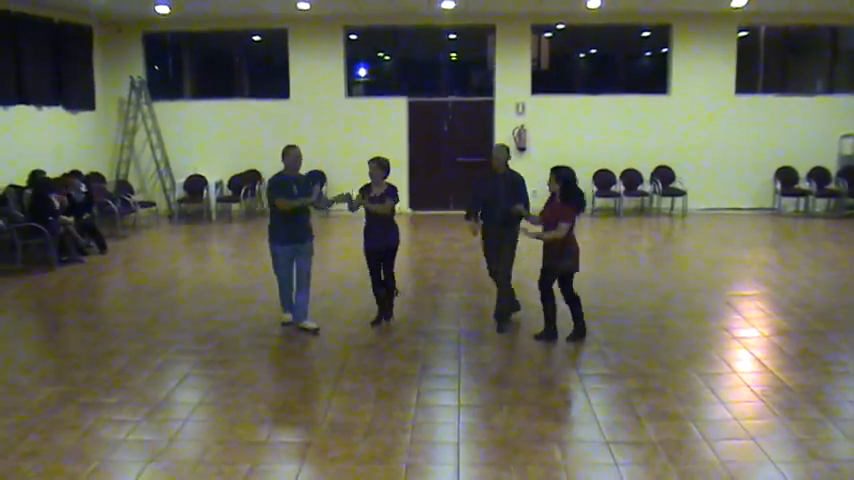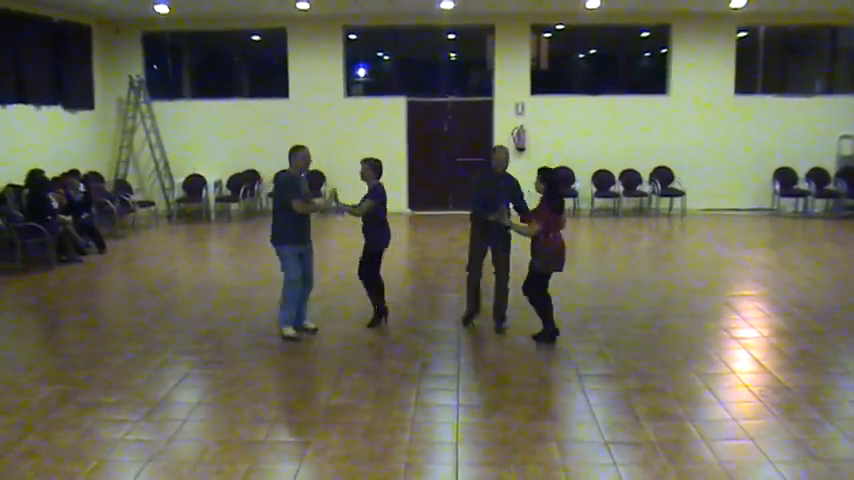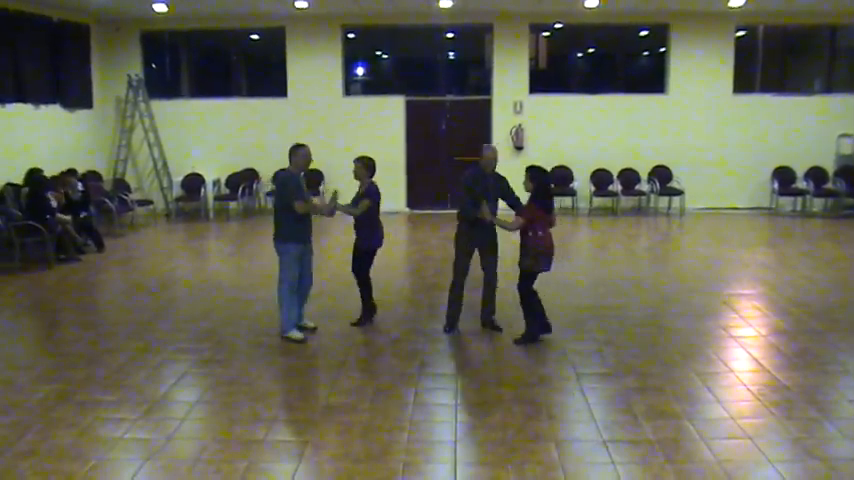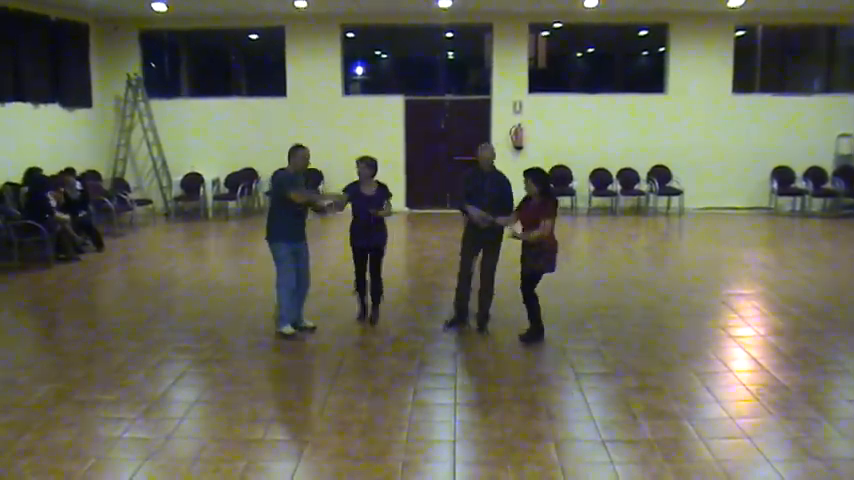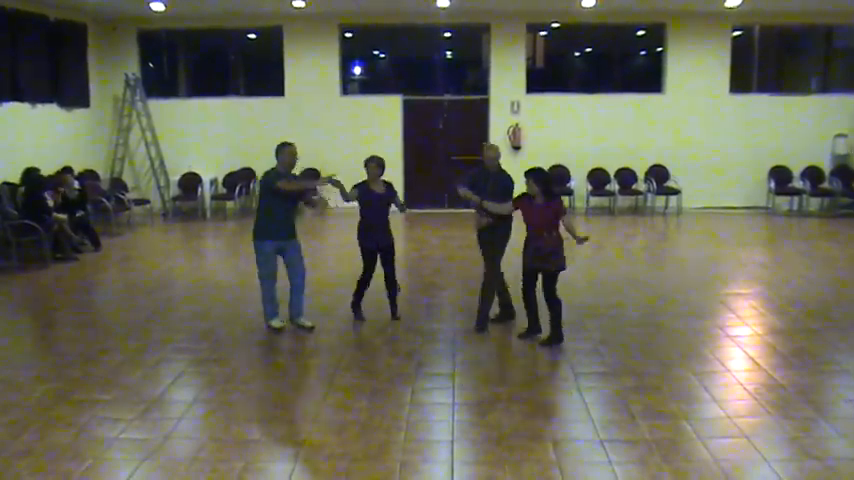
dt=0.3s
person 1, frame 1
left shoulder: (304, 181)
right shoulder: (275, 182)
left elbow: (316, 203)
right elbow: (283, 205)
right wrist: (308, 200)
left hip: (303, 237)
right hip: (281, 239)
left knee: (304, 278)
right knee: (284, 278)
left ankle: (301, 318)
right ankle: (287, 311)
person 1, frame 2
left shoulder: (299, 181)
right shoulder: (285, 181)
left elbow: (308, 205)
right elbow: (300, 208)
left wrist: (325, 204)
right wrist: (322, 207)
left hip: (303, 240)
right hip: (286, 241)
left knee: (306, 281)
right knee: (293, 280)
left ankle: (299, 319)
right ankle: (286, 324)
person 1, frame 3
left shoulder: (297, 179)
right shoulder: (287, 180)
left elbow: (306, 204)
right elbow: (301, 208)
left wrist: (326, 207)
right wrist: (323, 209)
left hip: (302, 239)
right hip: (288, 241)
left knee: (305, 281)
right knee: (289, 283)
left ankle: (298, 318)
right ankle: (288, 328)
person 1, frame 4
left shoulder: (300, 180)
right shoulder: (280, 178)
left elbow: (312, 203)
right elbow: (299, 198)
left wrist: (327, 205)
right wrist: (326, 197)
left hip: (298, 238)
right hip: (280, 239)
left knee: (302, 279)
right knee: (287, 279)
left ankle: (297, 318)
right ankle: (283, 323)
person 1, frame 5
left shoulder: (294, 179)
right shoulder: (270, 177)
left elbow: (305, 198)
right elbow: (288, 187)
left wrist: (316, 202)
right wrist: (316, 183)
left hip: (289, 236)
right hip: (266, 237)
left knee: (299, 274)
right knee: (268, 277)
left ankle: (297, 316)
right ankle: (271, 316)
person 2, frame 1
left shoulder: (516, 179)
right shoulder: (486, 180)
left elbow: (524, 206)
right elbow: (476, 202)
left wrist: (519, 211)
right wrist: (472, 220)
left hip: (508, 230)
right hip: (488, 229)
left knee: (504, 272)
right knee: (493, 271)
left ankle: (502, 317)
right ankle: (512, 303)
person 2, frame 2
left shoulder: (511, 181)
right shoulder: (482, 180)
left elbow: (520, 204)
right elbow: (476, 208)
right wrist: (490, 216)
left hip: (501, 231)
right hip: (481, 229)
left knee: (502, 274)
right knee: (474, 272)
left ankle: (499, 318)
right ankle: (472, 309)
person 2, frame 3
left shoulder: (500, 181)
right shoulder: (469, 178)
left elbow: (513, 200)
right elbow: (464, 207)
right wrist: (479, 214)
left hip: (488, 230)
right hip: (467, 229)
left knee: (491, 274)
right knee: (459, 274)
left ankle: (488, 318)
right ankle: (452, 320)
person 2, frame 4
left shoulder: (501, 180)
right shoulder: (471, 177)
left elbow: (507, 209)
right elbow: (464, 202)
left wrist: (489, 221)
right wrist: (470, 211)
left hip: (493, 231)
right hip: (472, 229)
left knee: (487, 275)
right knee: (464, 271)
left ankle: (482, 319)
right ankle: (460, 314)
person 2, frame 5
left shoulder: (506, 180)
right shoulder: (478, 175)
right elbow: (466, 192)
left wrist: (490, 219)
left hip: (500, 229)
right hip: (483, 226)
left knee: (491, 273)
right knee: (493, 271)
left ankle: (483, 318)
right ankle: (507, 310)
person 3, frame 1
left shoulder: (568, 205)
right shoulder: (552, 201)
left elbow: (561, 233)
right elbow: (540, 220)
left wrist: (536, 235)
right wrist: (524, 213)
left hip: (565, 252)
right hip: (551, 251)
left knee: (566, 291)
right knee: (544, 287)
left ankle: (580, 328)
right ankle: (550, 329)
person 3, frame 2
left shoulder: (546, 205)
right shoulder: (556, 202)
left elbow: (531, 232)
right elbow: (561, 224)
left wrist: (508, 223)
right wrist: (547, 226)
left hip: (546, 252)
right hip: (553, 249)
left knee: (529, 288)
right knee: (540, 290)
left ankle: (550, 329)
right ankle: (549, 330)
person 3, frame 3
left shoulder: (534, 203)
right shoulder: (544, 200)
left elbow: (513, 226)
right elbow: (551, 222)
left wrist: (490, 217)
left hip: (535, 250)
right hip: (541, 247)
left knee: (524, 288)
right knee: (527, 287)
left ankle: (532, 332)
right ankle: (542, 324)
person 3, frame 4
left shoulder: (548, 203)
right shoulder: (528, 201)
left elbow: (544, 230)
right elbow: (511, 220)
left wrist: (522, 236)
left hip: (543, 251)
right hip: (529, 250)
left knee: (527, 288)
right knee: (526, 287)
left ankle: (536, 330)
right ankle: (536, 328)
person 3, frame 5
left shoulder: (555, 202)
right shoulder: (525, 200)
left elbow: (567, 223)
right elbow: (501, 209)
left wrist: (577, 237)
right wrist: (478, 200)
left hip: (551, 250)
right hip: (531, 249)
left knee: (549, 291)
right knee: (527, 288)
left ankle: (556, 333)
right ankle: (533, 326)
person 4, frame 1
left shoulder: (391, 190)
right shoulder: (366, 189)
left elbow: (385, 210)
right elbow: (353, 208)
left wrist: (368, 204)
right wrist: (350, 200)
left hip: (389, 237)
right hip: (371, 237)
left knee: (388, 273)
right knee: (374, 274)
left ankle: (389, 306)
right ankle: (382, 310)
person 4, frame 2
left shoulder: (377, 190)
right shoulder: (374, 189)
left elbow: (360, 211)
left wrist: (340, 205)
right wrist: (348, 207)
left hip: (377, 237)
right hip: (375, 236)
left knee: (364, 273)
right knee: (372, 273)
left ankle: (379, 311)
right ankle: (381, 309)
person 4, frame 3
left shoulder: (371, 190)
right shoulder: (363, 188)
left elbow: (358, 211)
right elbow: (356, 204)
left wrist: (336, 205)
right wrist: (340, 204)
left hip: (370, 236)
right hip: (365, 235)
left knee: (361, 272)
right knee: (358, 270)
left ankle: (367, 313)
right ankle: (370, 307)
person 4, frame 4
left shoulder: (382, 188)
right shoulder: (352, 188)
left elbow: (388, 211)
right elbow: (340, 206)
left wrist: (380, 213)
right wrist: (337, 204)
left hip: (378, 234)
right hip: (359, 234)
left knee: (375, 271)
right knee: (360, 271)
left ankle: (375, 309)
right ankle: (362, 307)
person 4, frame 5
left shoulder: (388, 187)
right shoulder: (361, 187)
left elbow: (399, 205)
right elbow: (348, 198)
left wrist: (402, 206)
right wrist: (340, 188)
left hip: (385, 233)
right hip: (367, 234)
left knee: (390, 271)
right knee: (368, 271)
left ankle: (394, 307)
right ankle: (356, 304)
